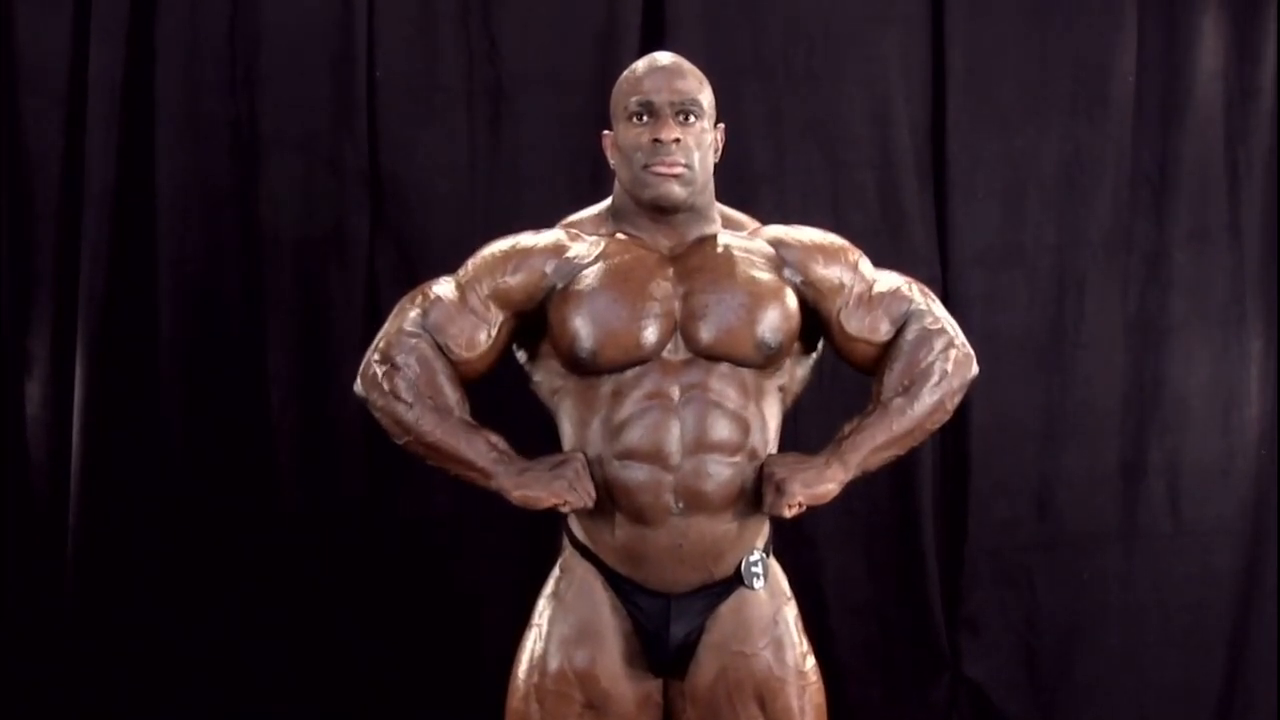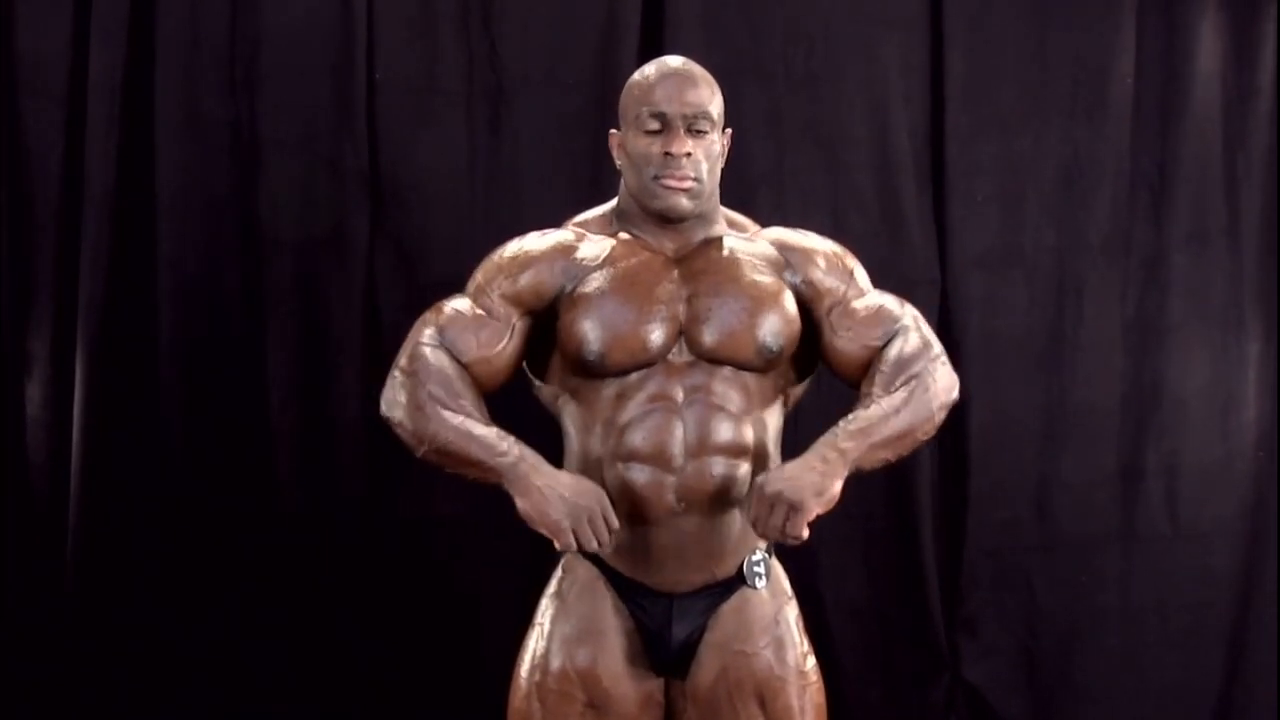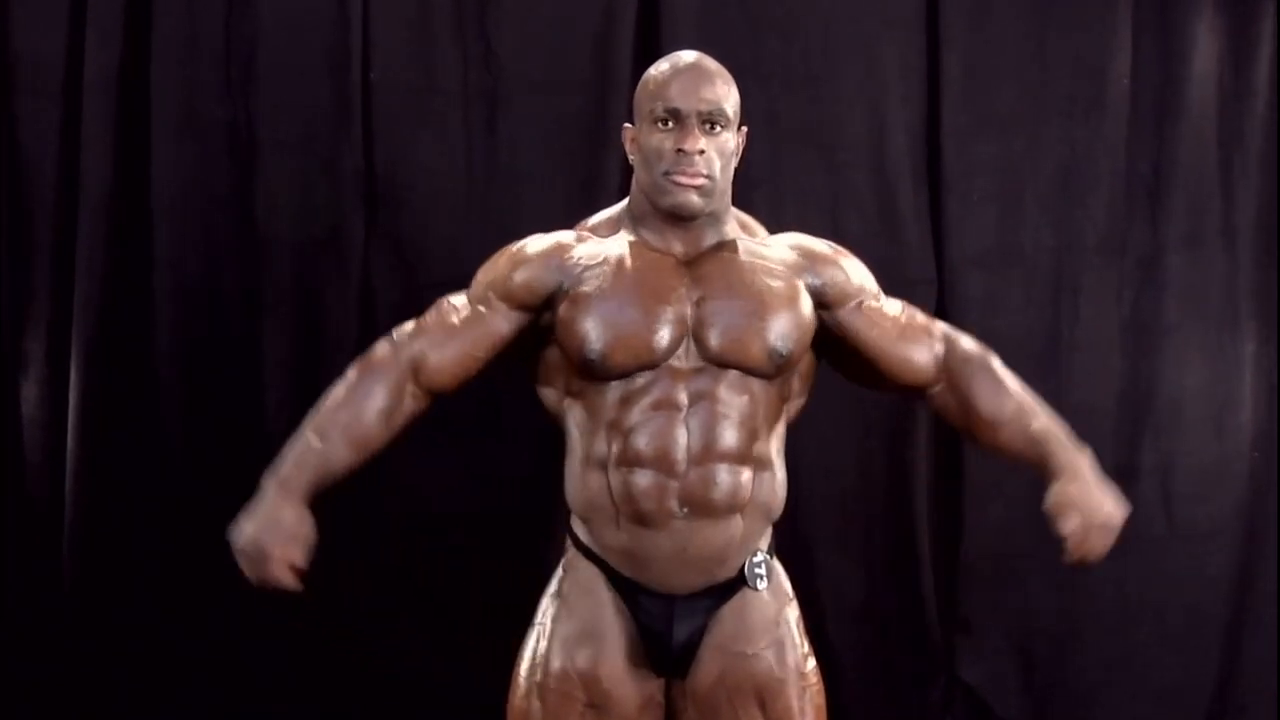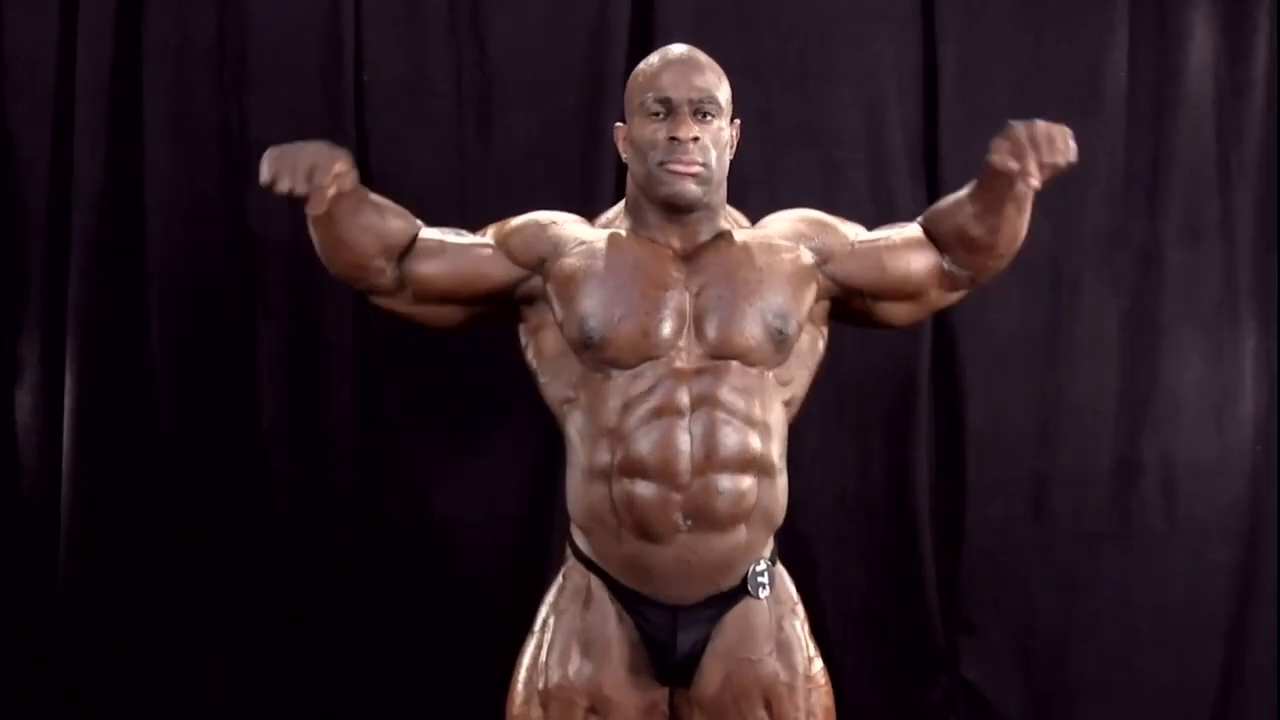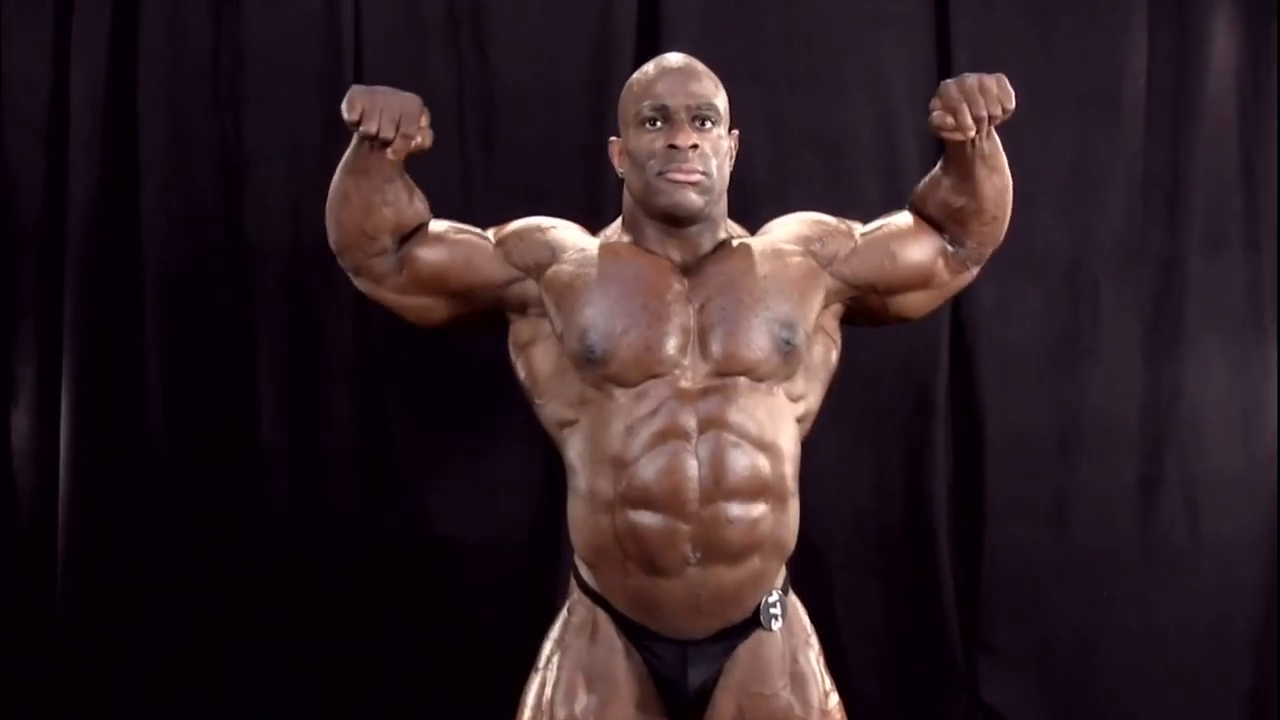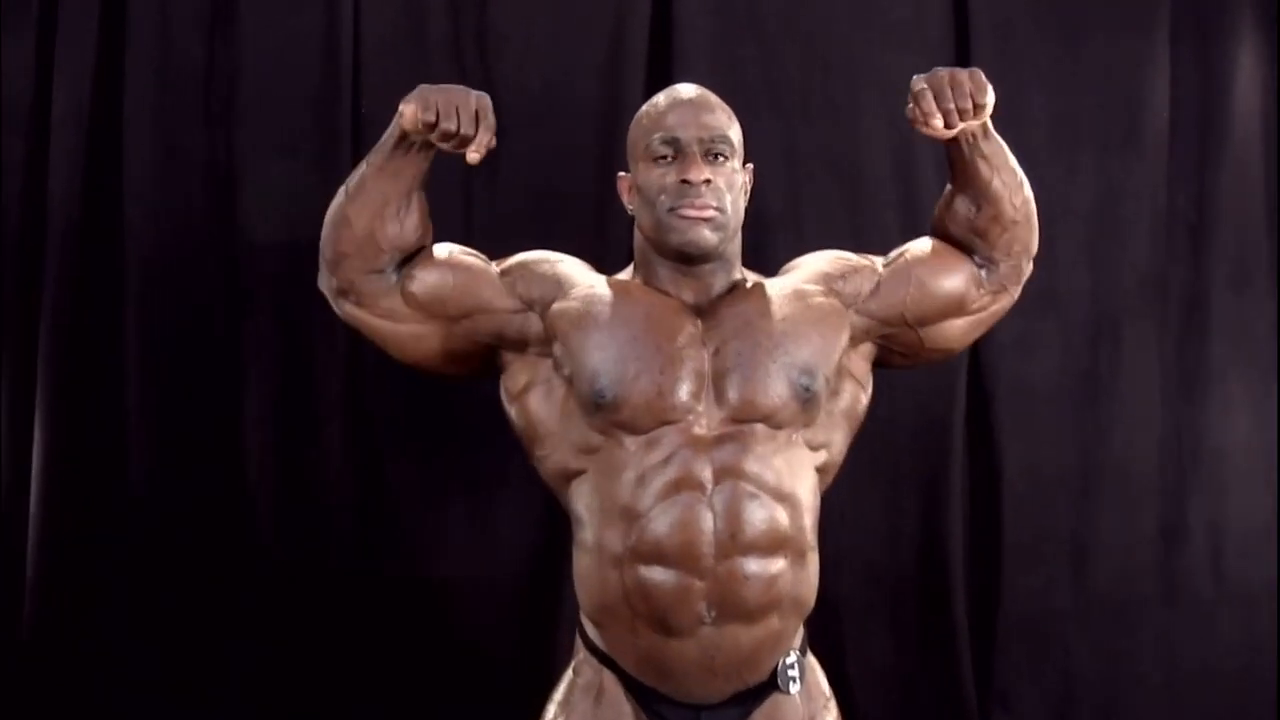
dt=0.4s
person 1, frame 1
left shoulder: (795, 261)
right shoulder: (544, 264)
left elbow: (942, 350)
right elbow: (394, 363)
left wrist: (837, 463)
right wrist: (510, 471)
left hip: (743, 600)
right hip: (596, 600)
person 1, frame 2
left shoulder: (797, 264)
right shoulder: (547, 265)
left elbow: (922, 368)
right elbow: (416, 382)
left wrist: (830, 458)
right wrist: (526, 472)
left hip: (744, 600)
right hip: (596, 599)
person 1, frame 3
left shoulder: (802, 272)
right shoulder: (558, 268)
left elbow: (944, 362)
right elbow: (407, 367)
left wrist: (1063, 458)
right wrist: (289, 485)
left hip: (745, 603)
right hip: (598, 599)
person 1, frame 4
left shoulder: (801, 256)
right shoulder: (554, 256)
left elbow: (958, 254)
right elbow: (386, 261)
left wrist: (1008, 174)
right wrist: (333, 189)
left hip: (750, 612)
right hip: (599, 610)
person 1, frame 5
left shoulder: (808, 264)
right shoulder: (549, 268)
left elbow: (961, 238)
right elbow: (375, 252)
left wrist: (973, 138)
right wrist: (372, 141)
left hip: (761, 642)
right hip: (607, 643)
person 1, frame 6
left shoulder: (832, 308)
right shoulder: (553, 310)
left elbow: (995, 264)
right elbow: (361, 277)
left wrist: (971, 136)
right wrist: (410, 139)
